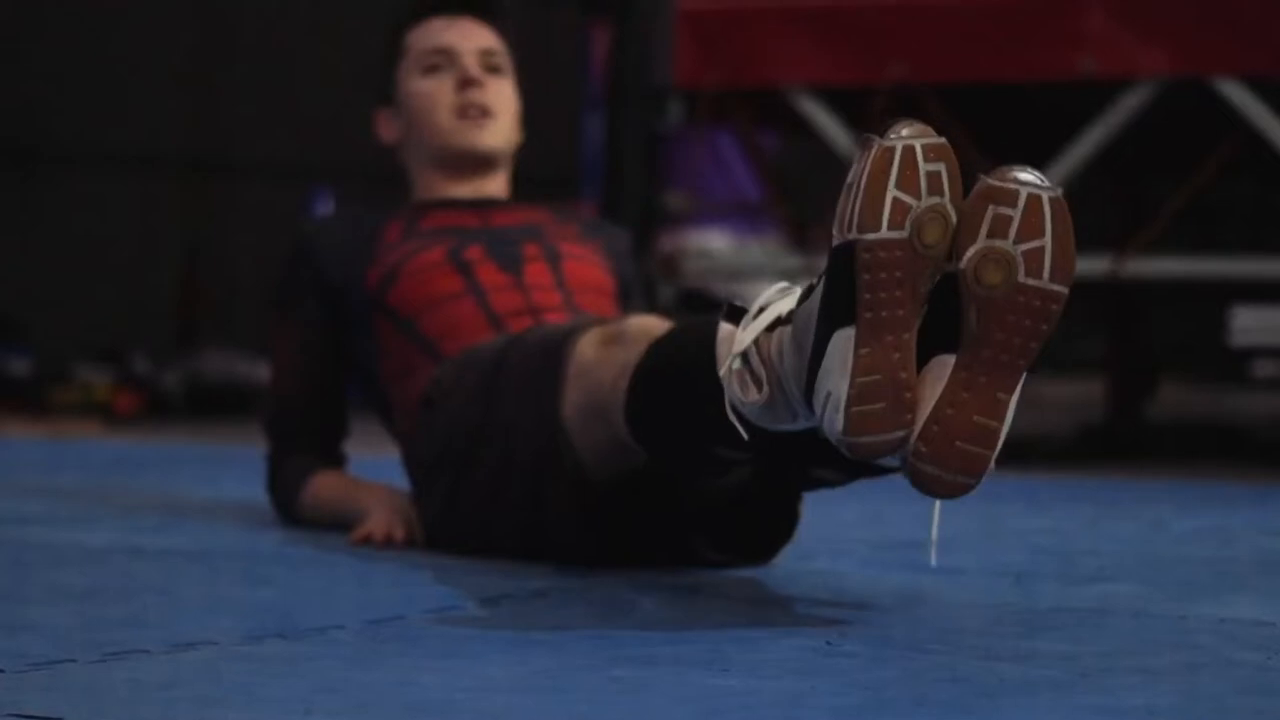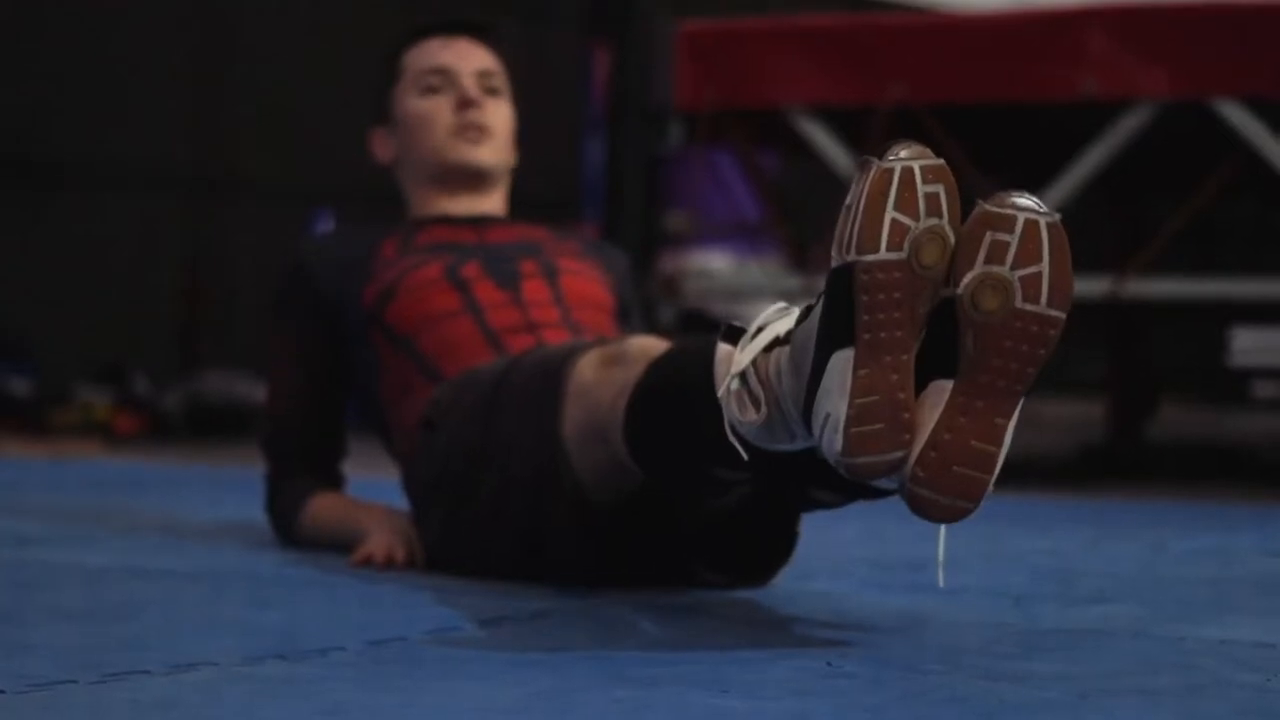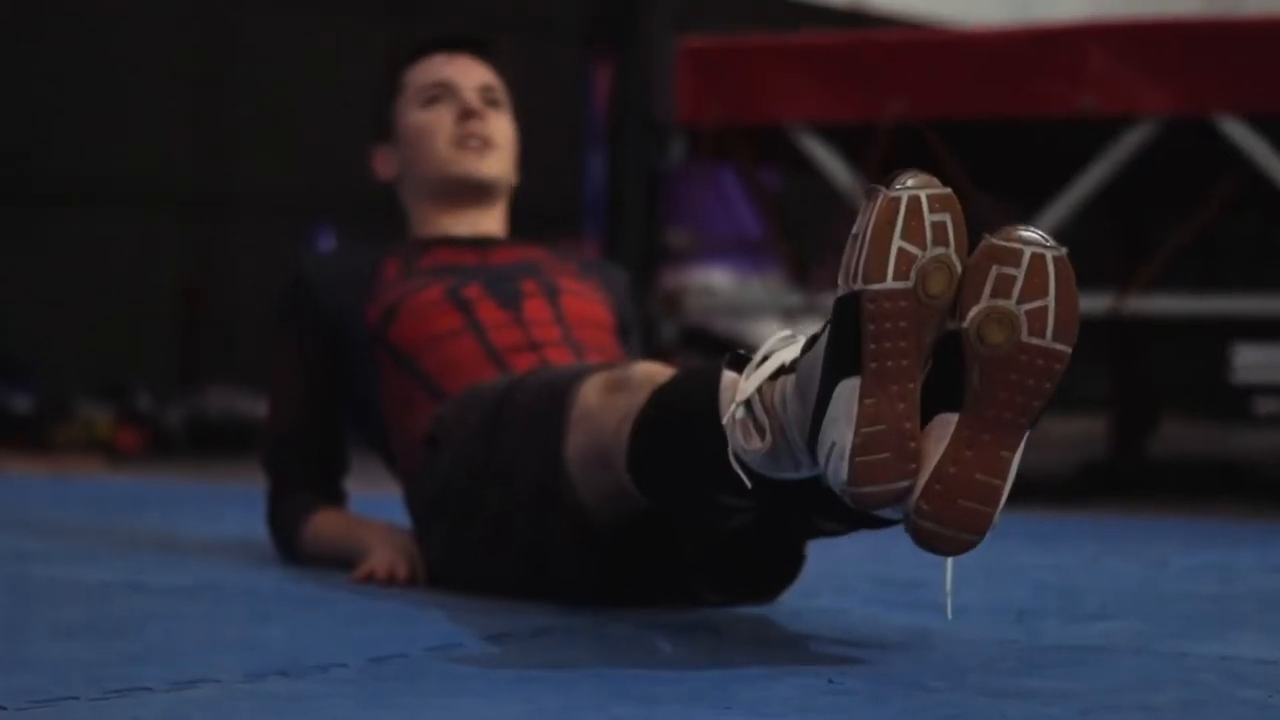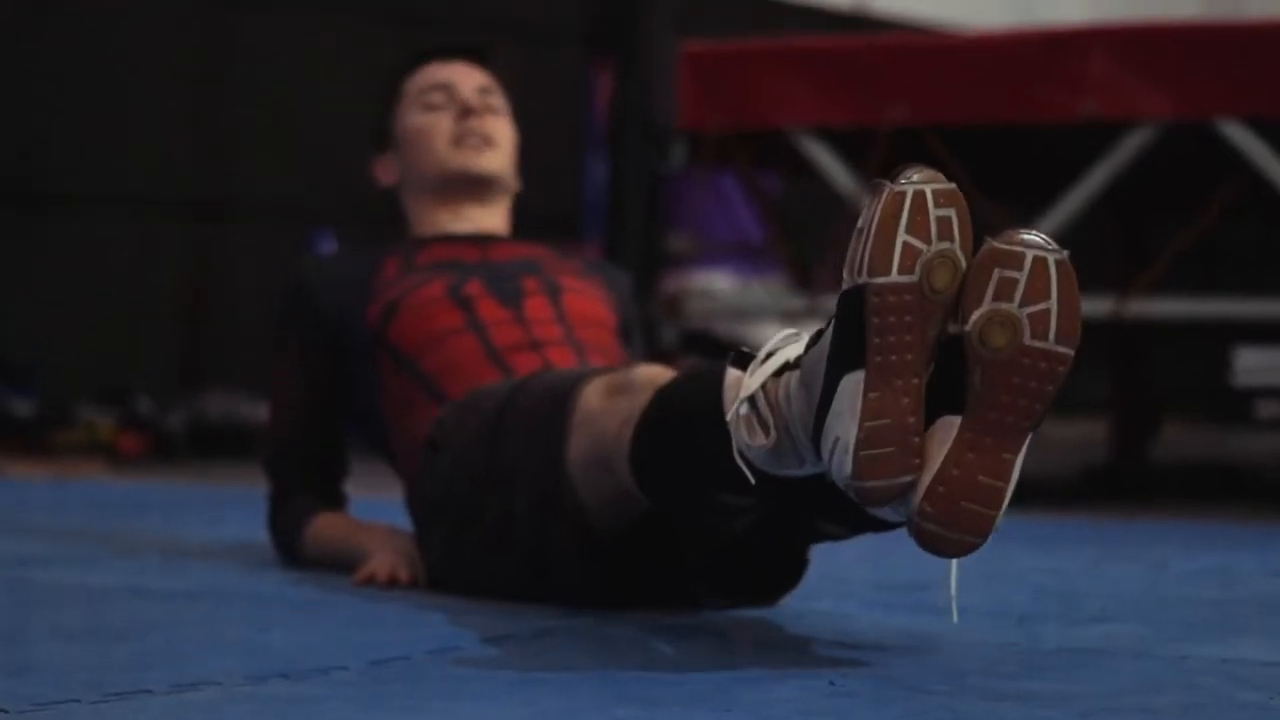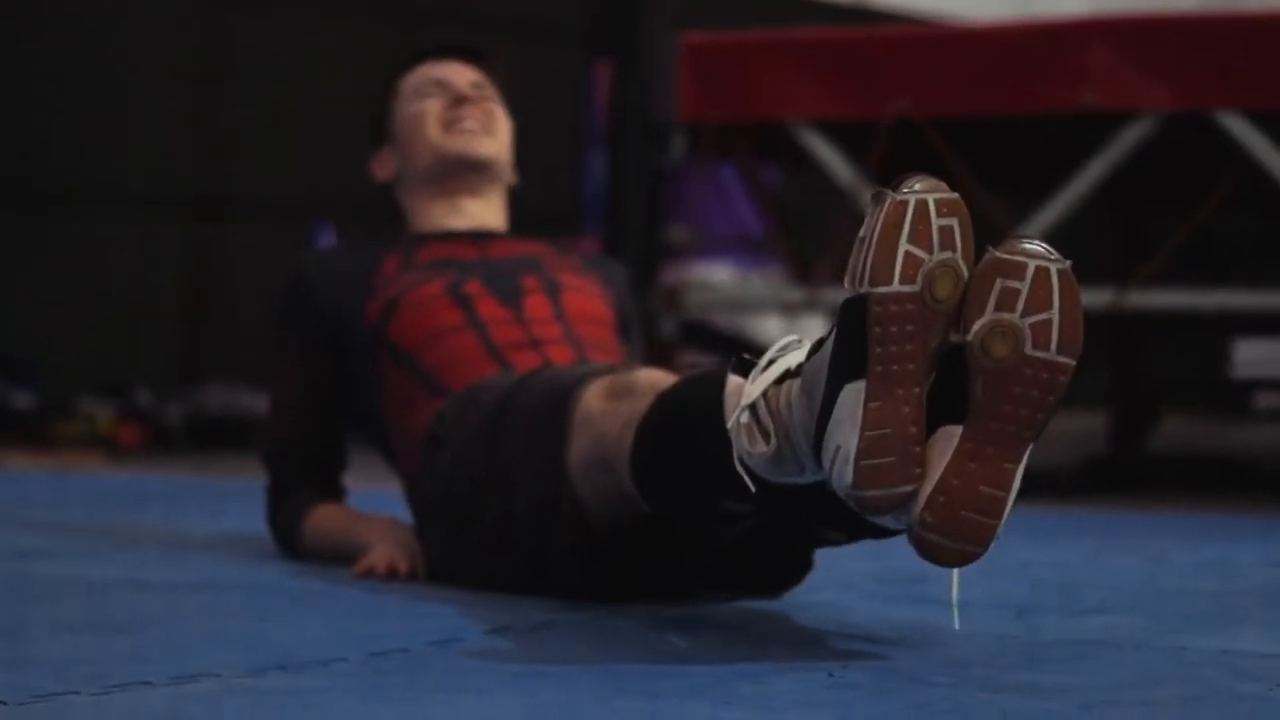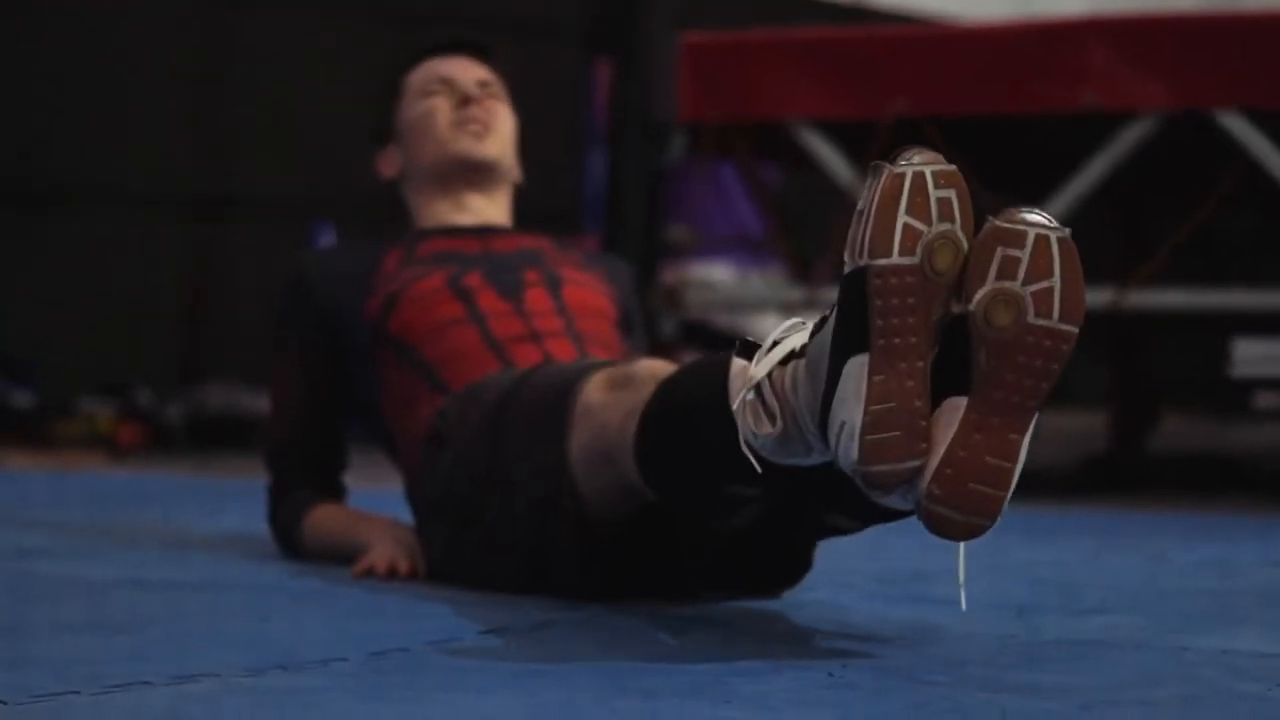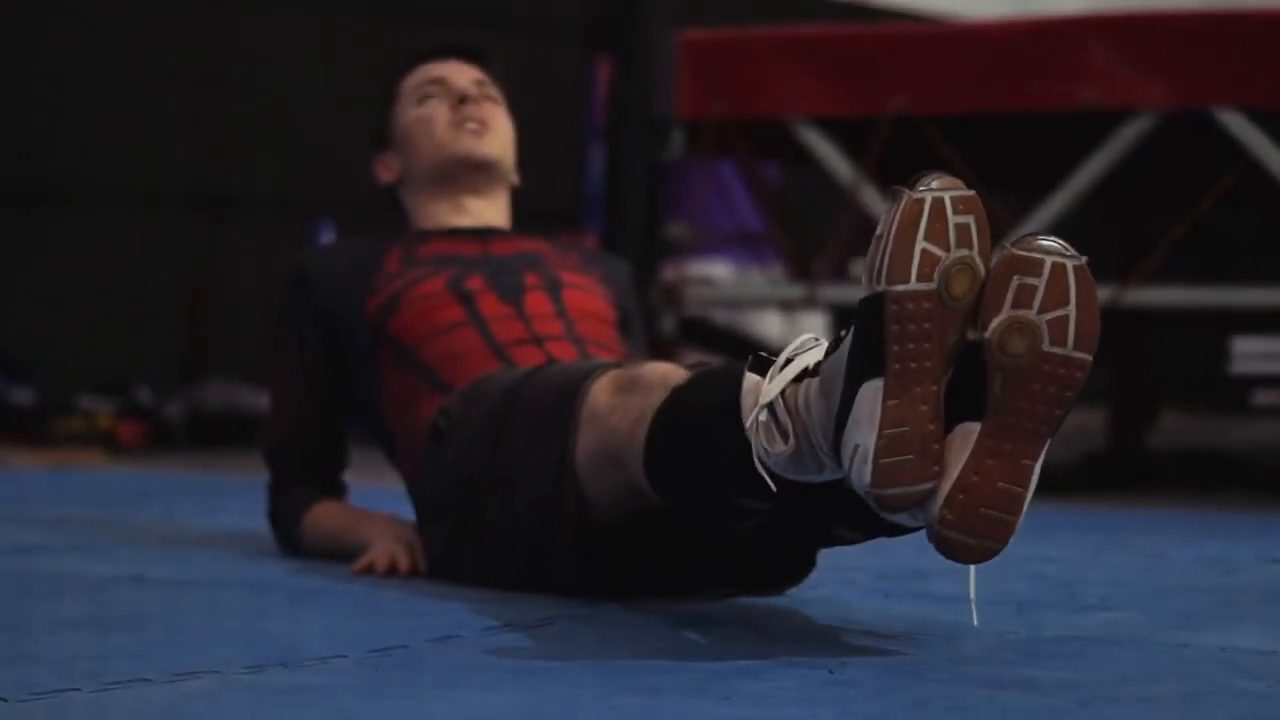
dt=0.5s
person 1, frame 1
left shoulder: (599, 243)
right shoulder: (343, 249)
left elbow: (658, 375)
right elbow: (295, 463)
right wrist: (377, 500)
left hip: (652, 486)
right hip: (488, 444)
left knee: (769, 351)
right knee: (632, 345)
left ankle: (928, 398)
right ankle: (833, 367)
person 1, frame 2
left shoulder: (597, 261)
right shoulder: (339, 267)
left elbow: (653, 396)
right elbow: (294, 484)
right wrist: (374, 522)
left hip: (648, 505)
right hip: (487, 460)
left knee: (765, 389)
right knee: (632, 366)
left ankle: (918, 422)
right ankle: (830, 386)
person 1, frame 3
left shoulder: (595, 281)
right shoulder: (342, 284)
right elbow: (295, 499)
right wrist: (378, 538)
left hip: (647, 526)
right hip: (487, 481)
left knee: (773, 402)
right knee: (636, 391)
left ankle: (930, 446)
right ankle: (835, 415)
person 1, frame 4
left shoulder: (598, 279)
right shoulder: (342, 286)
right elbow: (296, 502)
right wrist: (378, 541)
left hip: (648, 523)
left knee: (770, 406)
right knee: (638, 394)
left ankle: (932, 448)
right ankle: (832, 414)
person 1, frame 5
left shoulder: (597, 277)
right shoulder: (341, 281)
right elbow: (295, 495)
right wrist: (376, 531)
left hip: (643, 528)
right hip: (488, 473)
left knee: (778, 412)
right knee: (634, 398)
left ankle: (934, 464)
right ankle: (837, 419)
person 1, frame 6
left shoulder: (599, 273)
right shoulder: (343, 281)
right elbow: (297, 495)
right wrist: (378, 533)
left hip: (649, 516)
right hip: (492, 469)
right knee: (634, 390)
left ankle: (936, 441)
right ankle: (835, 401)
person 1, frame 7
left shoulder: (598, 271)
right shoulder: (341, 278)
right elbow: (294, 493)
right wrist: (373, 528)
left hip: (645, 521)
right hip: (492, 465)
left knee: (784, 404)
right knee: (642, 394)
left ankle: (948, 452)
right ankle: (851, 417)
